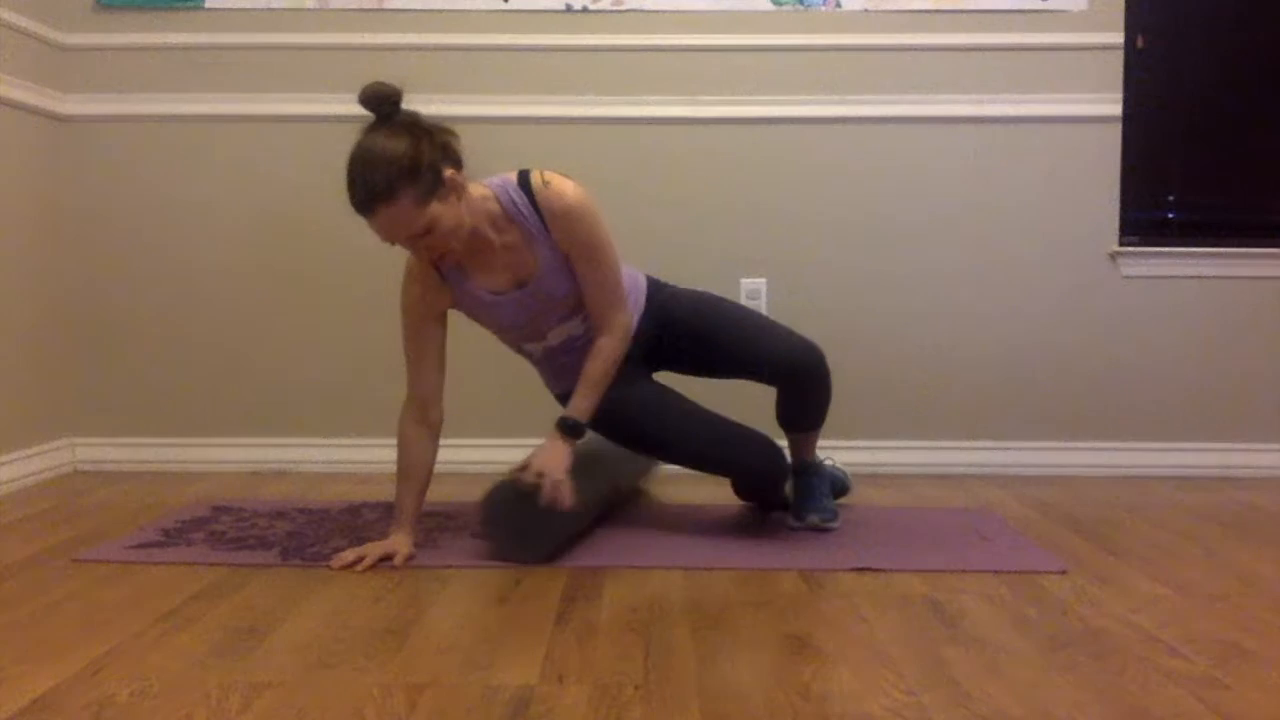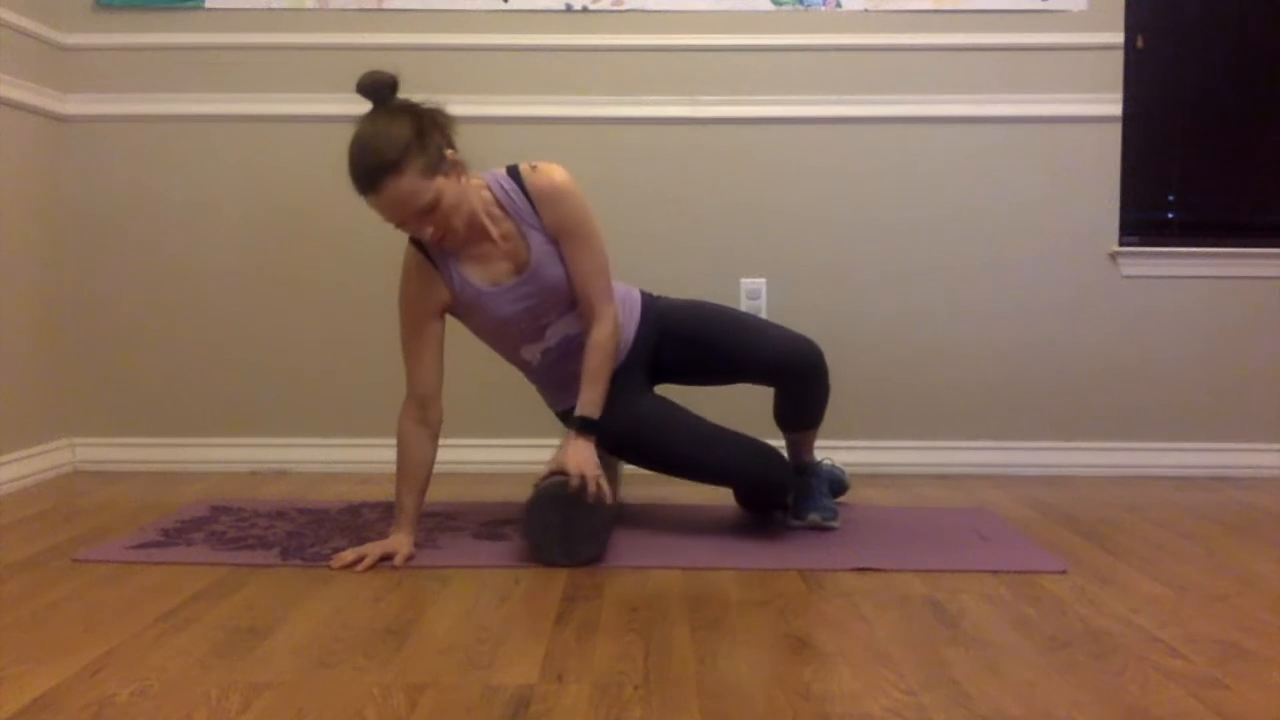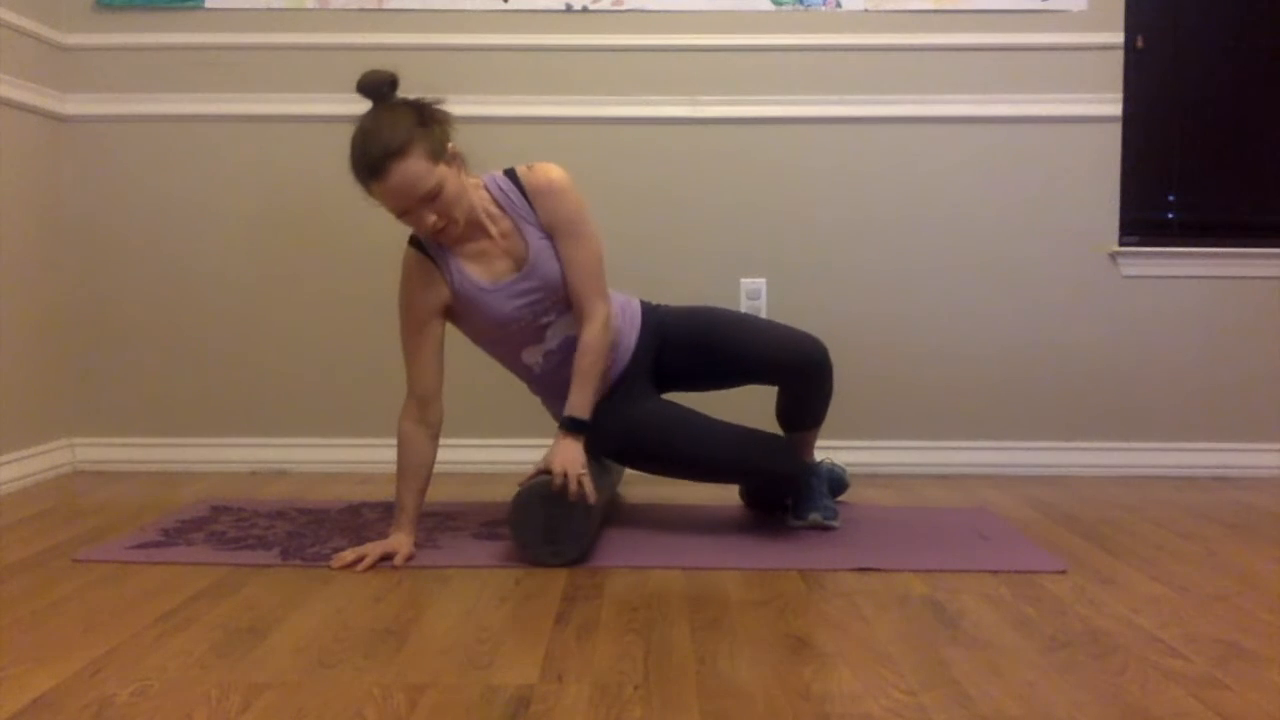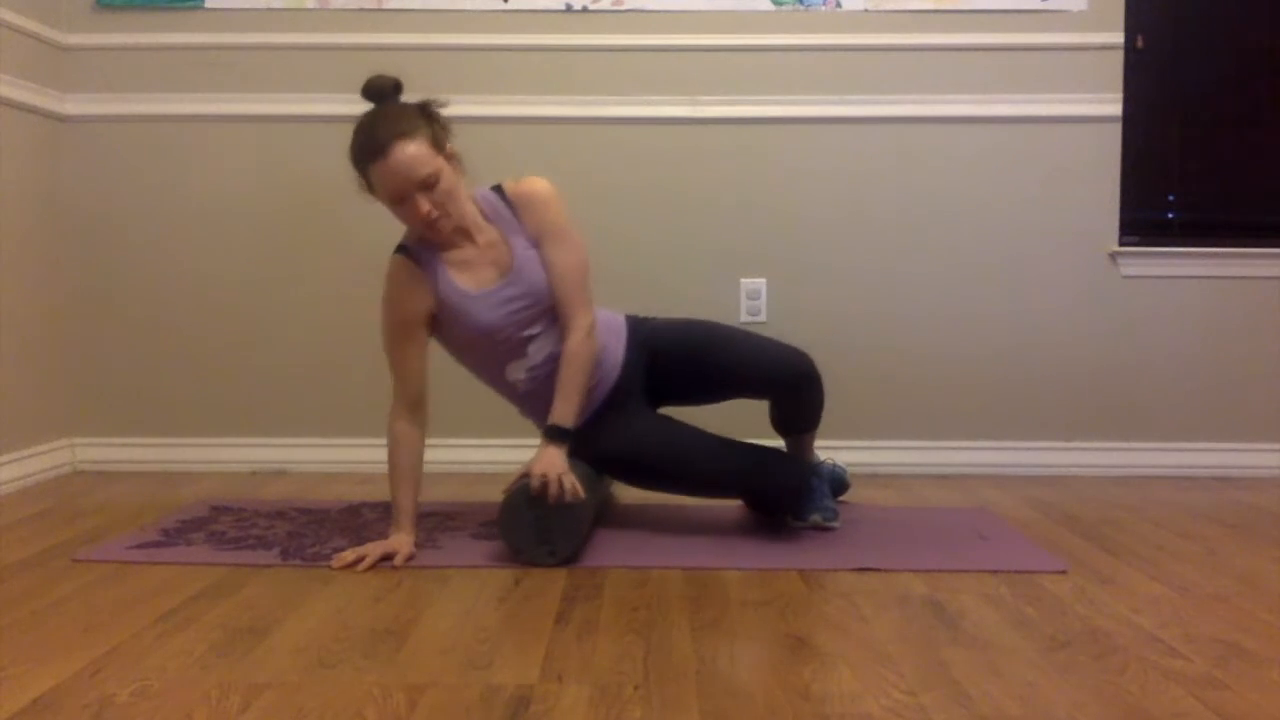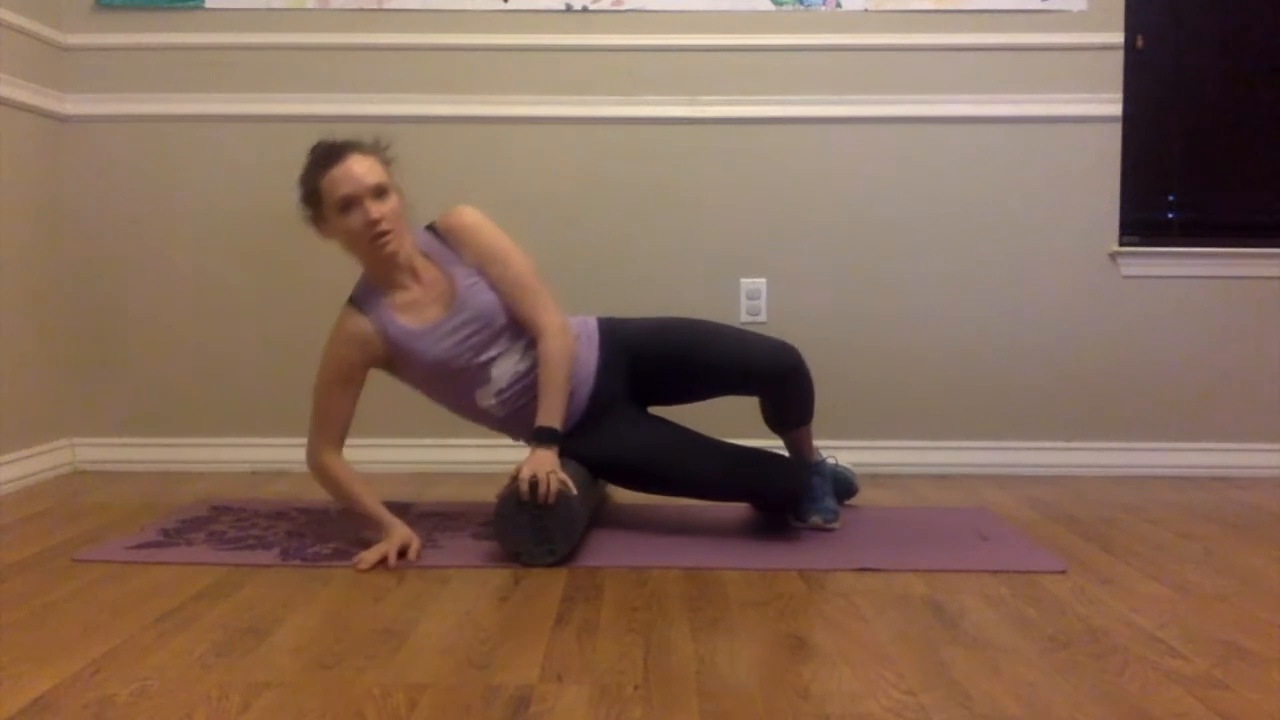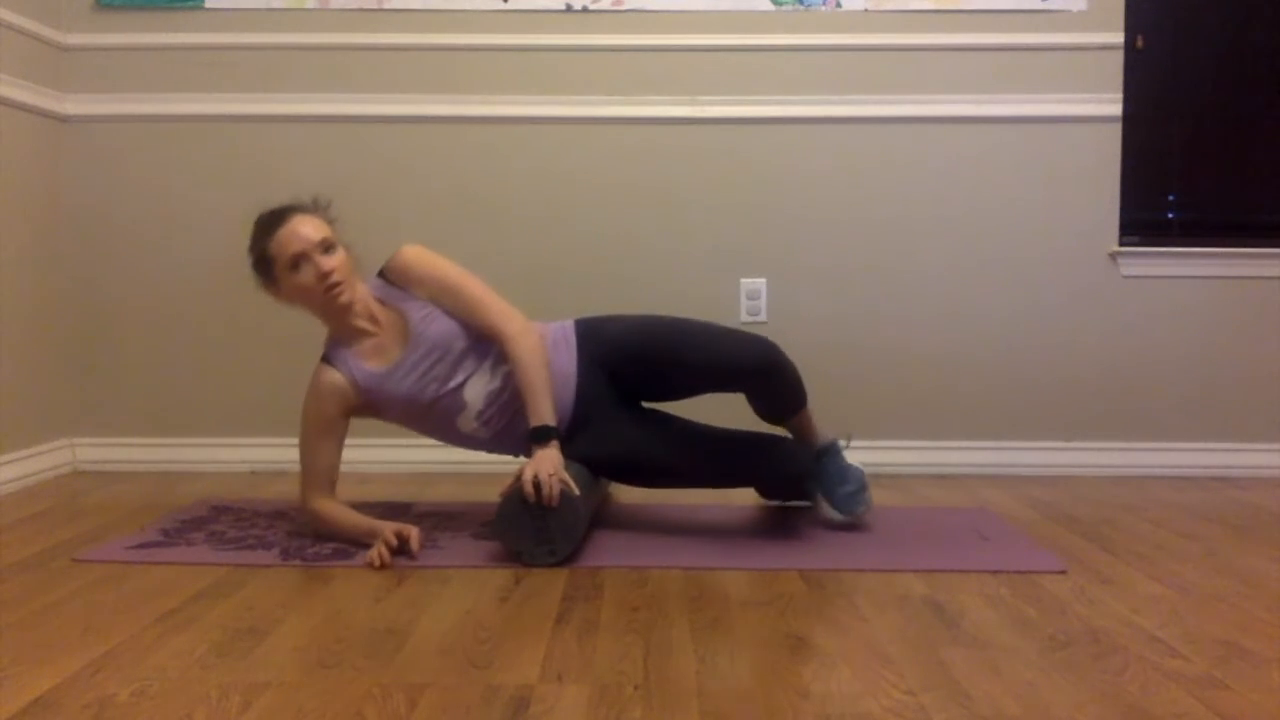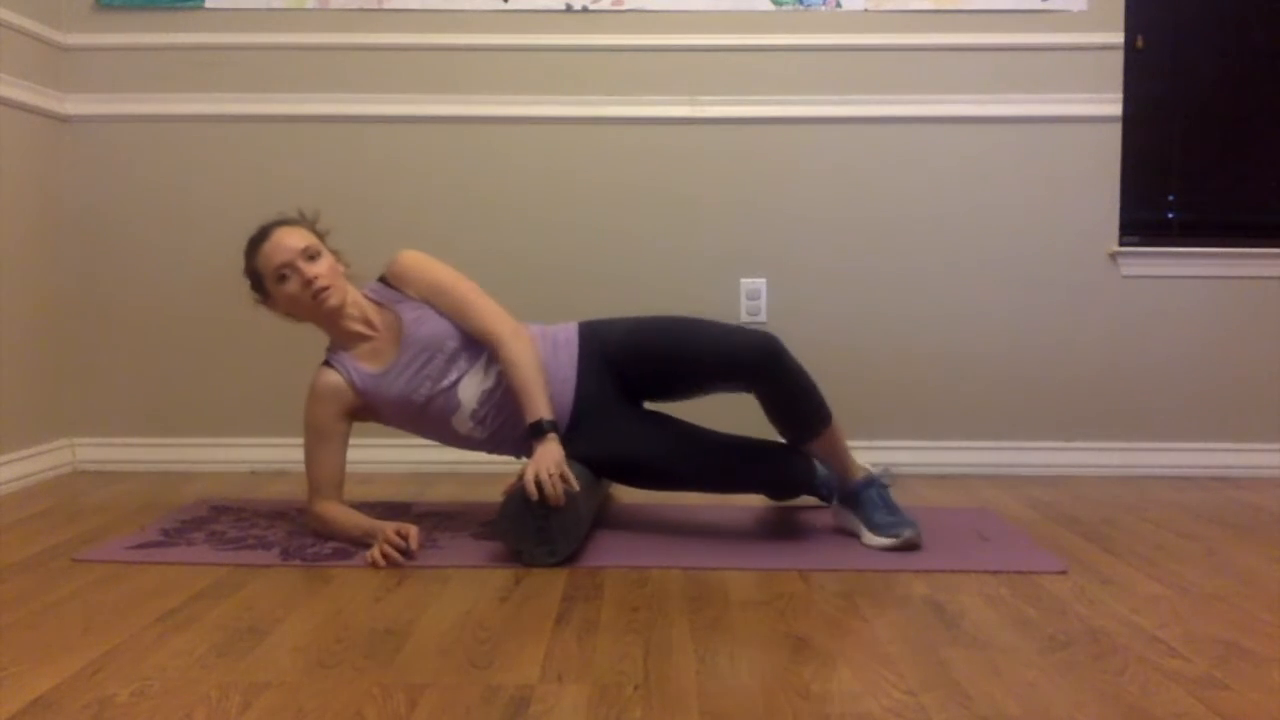
dt=0.4s
person 1, frame 1
left shoulder: (558, 203)
right shoulder: (428, 277)
left elbow: (615, 327)
right elbow: (422, 409)
left wrist: (562, 435)
right wrist: (403, 528)
left hip: (646, 314)
right hip: (583, 375)
left knee: (803, 365)
right knee: (760, 465)
left ankle: (808, 468)
right ankle: (780, 491)
person 1, frame 2
left shoulder: (547, 189)
right shoulder: (426, 271)
left elbow: (604, 318)
right elbow: (422, 408)
left wrist: (581, 435)
right wrist: (403, 528)
left hip: (641, 325)
right hip: (588, 388)
left knee: (801, 360)
right knee: (764, 475)
left ankle: (806, 469)
right ankle: (786, 488)
person 1, frame 3
left shoulder: (543, 188)
right shoulder: (426, 271)
left elbow: (597, 315)
right elbow: (422, 409)
left wrist: (570, 435)
right wrist: (403, 528)
left hip: (642, 333)
right hip: (603, 403)
left knee: (807, 358)
right knee: (778, 468)
left ankle: (805, 468)
right ankle: (794, 484)
person 1, frame 4
left shoulder: (530, 200)
right shoulder: (412, 278)
left elbow: (581, 325)
right elbow: (409, 411)
left wrist: (555, 441)
right wrist: (403, 527)
left hip: (630, 349)
right hip: (594, 422)
left knee: (794, 372)
right knee: (783, 482)
left ankle: (805, 466)
right ankle: (800, 487)
person 1, frame 5
left shoulder: (459, 230)
right shoulder: (361, 330)
left elbow: (551, 326)
right elbow: (323, 451)
left wrist: (541, 441)
right wrist: (388, 525)
left hip: (604, 354)
right hip: (580, 431)
left knee: (780, 364)
right knee: (775, 485)
left ankle: (810, 465)
right ankle: (803, 488)
person 1, frame 6
left shoulder: (407, 268)
right shoulder: (336, 383)
left elbow: (517, 330)
right elbow: (315, 500)
left wrist: (539, 440)
right wrist: (375, 530)
left hip: (588, 355)
right hip: (577, 435)
left knee: (758, 360)
right knee: (773, 467)
left ankle: (819, 455)
right ankle: (810, 477)
person 1, frame 7
left shoulder: (406, 273)
right shoulder: (334, 387)
left elbow: (509, 335)
right elbow: (322, 504)
left wrist: (538, 434)
right wrist: (377, 531)
left hip: (592, 356)
right hip: (578, 435)
left knee: (755, 352)
right knee: (783, 472)
left ankle: (857, 482)
right ankle: (826, 483)
